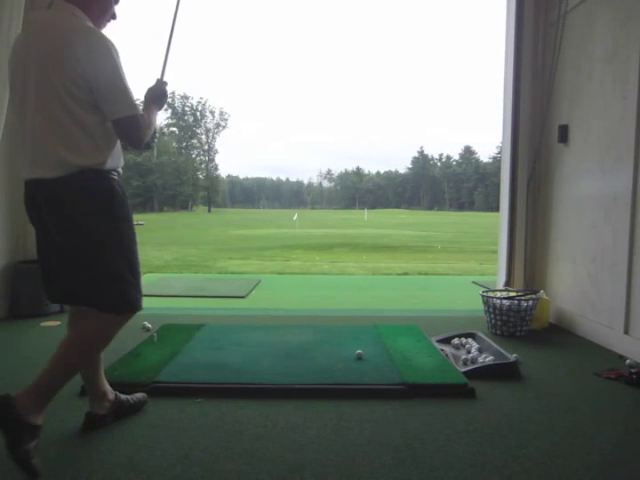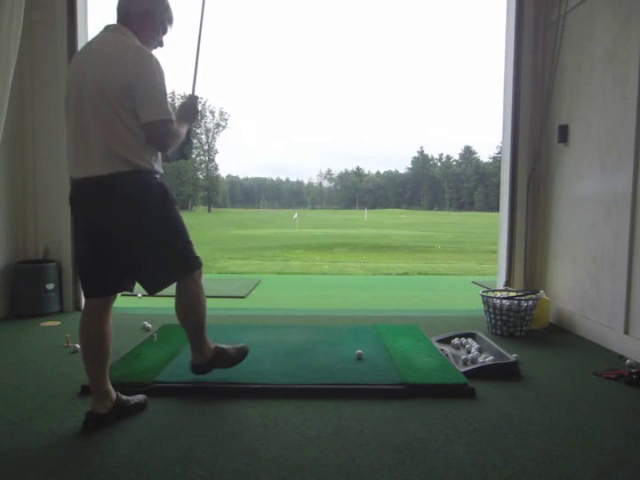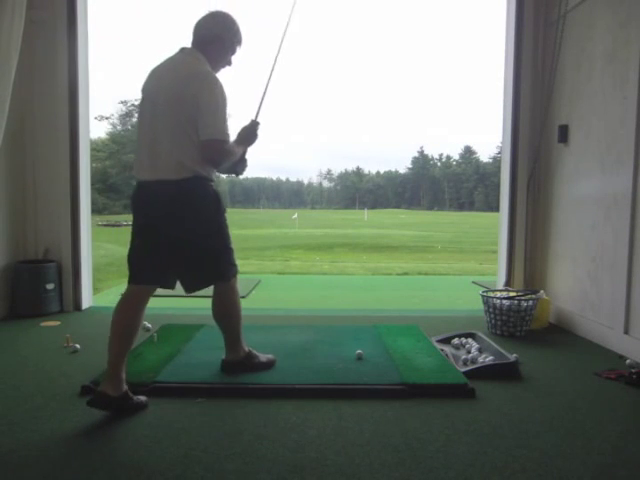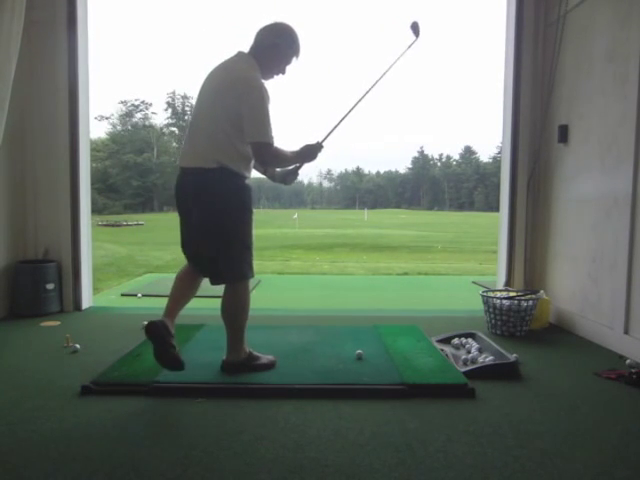
dt=0.4s
person 1, frame 1
right shoulder: (90, 40)
right elbow: (135, 133)
left wrist: (106, 131)
right wrist: (153, 106)
left hip: (41, 187)
right hip: (86, 188)
left knee: (86, 305)
right knee: (114, 306)
left ankle: (101, 399)
person 1, frame 2
left shoulder: (80, 58)
right shoulder: (140, 60)
right elbow: (161, 138)
left wrist: (170, 127)
right wrist: (184, 120)
left hip: (86, 189)
right hip: (132, 187)
left knee: (99, 297)
right knee: (187, 272)
left ankle: (102, 400)
right ankle: (204, 352)
person 1, frame 3
left shoulder: (156, 74)
right shoulder: (207, 82)
right elbow: (214, 153)
left wrist: (225, 162)
right wrist: (241, 145)
left hip: (149, 190)
right hip: (189, 194)
left knee: (140, 287)
right knee: (224, 277)
left ankle: (112, 384)
right ankle: (236, 353)
person 1, frame 4
left shoulder: (223, 71)
right shoulder: (252, 86)
right elbow: (264, 153)
left wrist: (274, 173)
right wrist: (299, 157)
left hip: (191, 178)
right hip: (221, 185)
left knee: (198, 263)
right knee: (237, 275)
left ankle: (166, 321)
right ankle: (236, 354)
